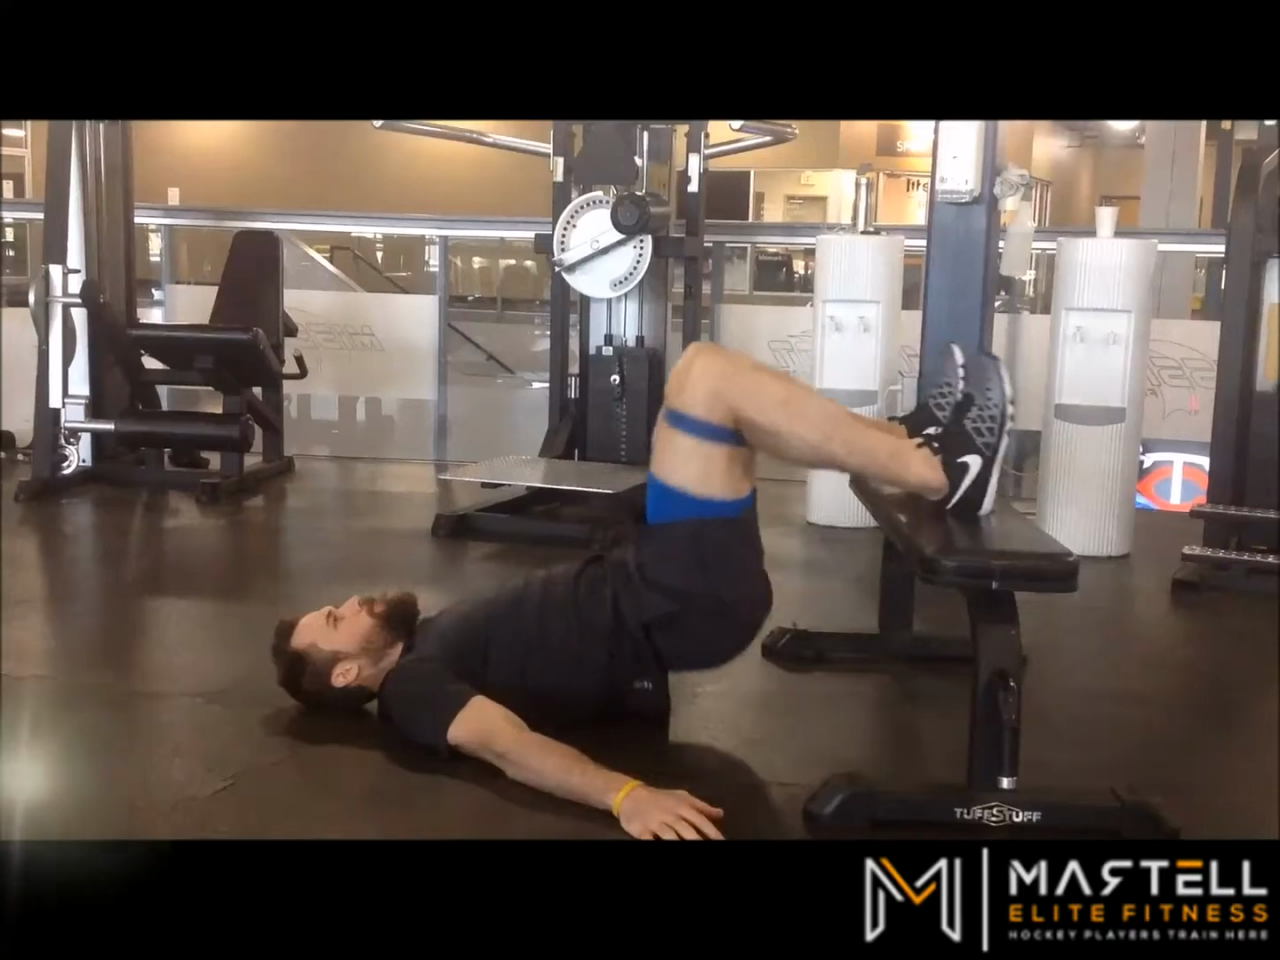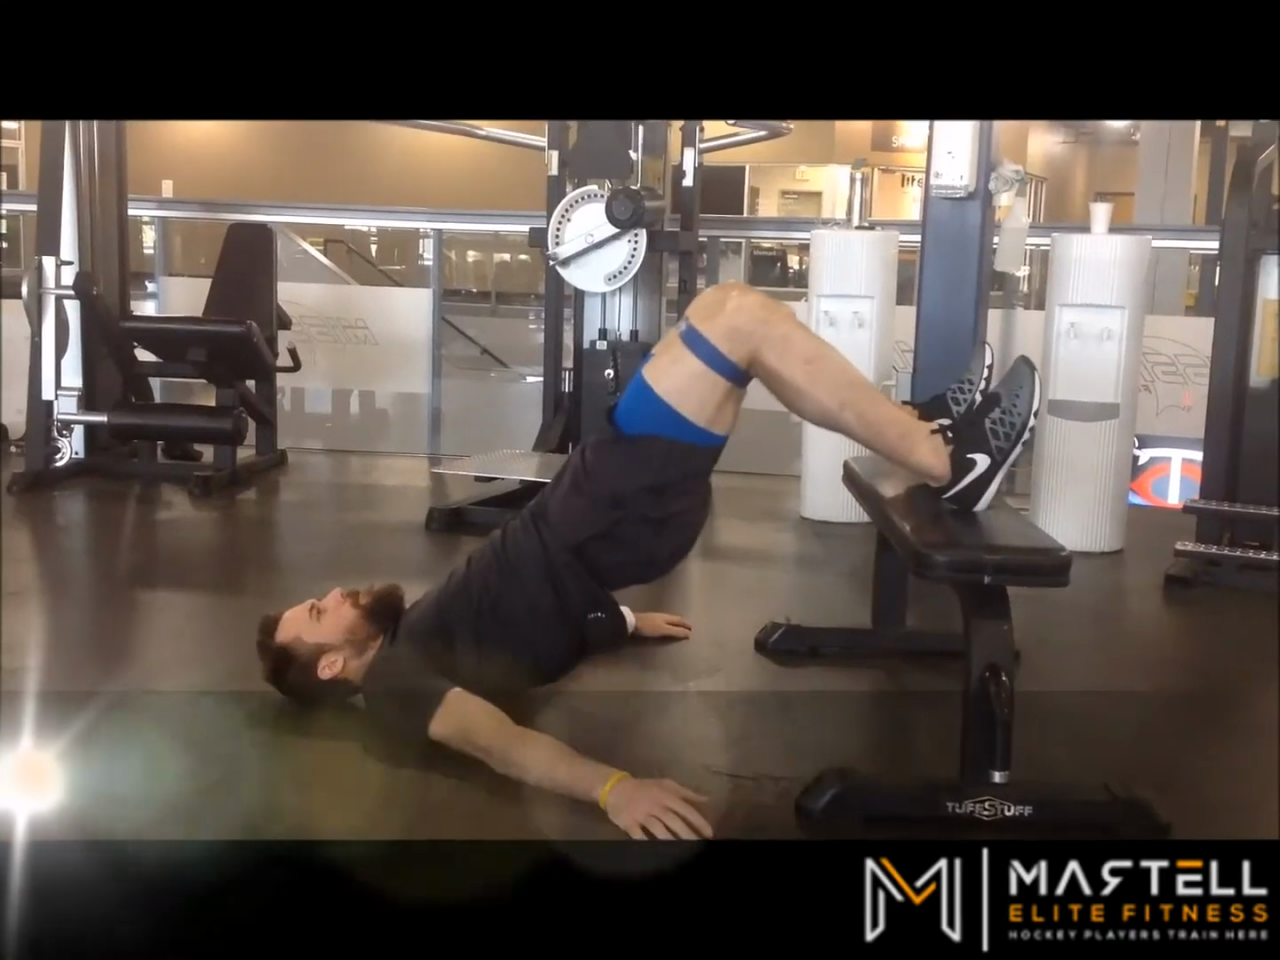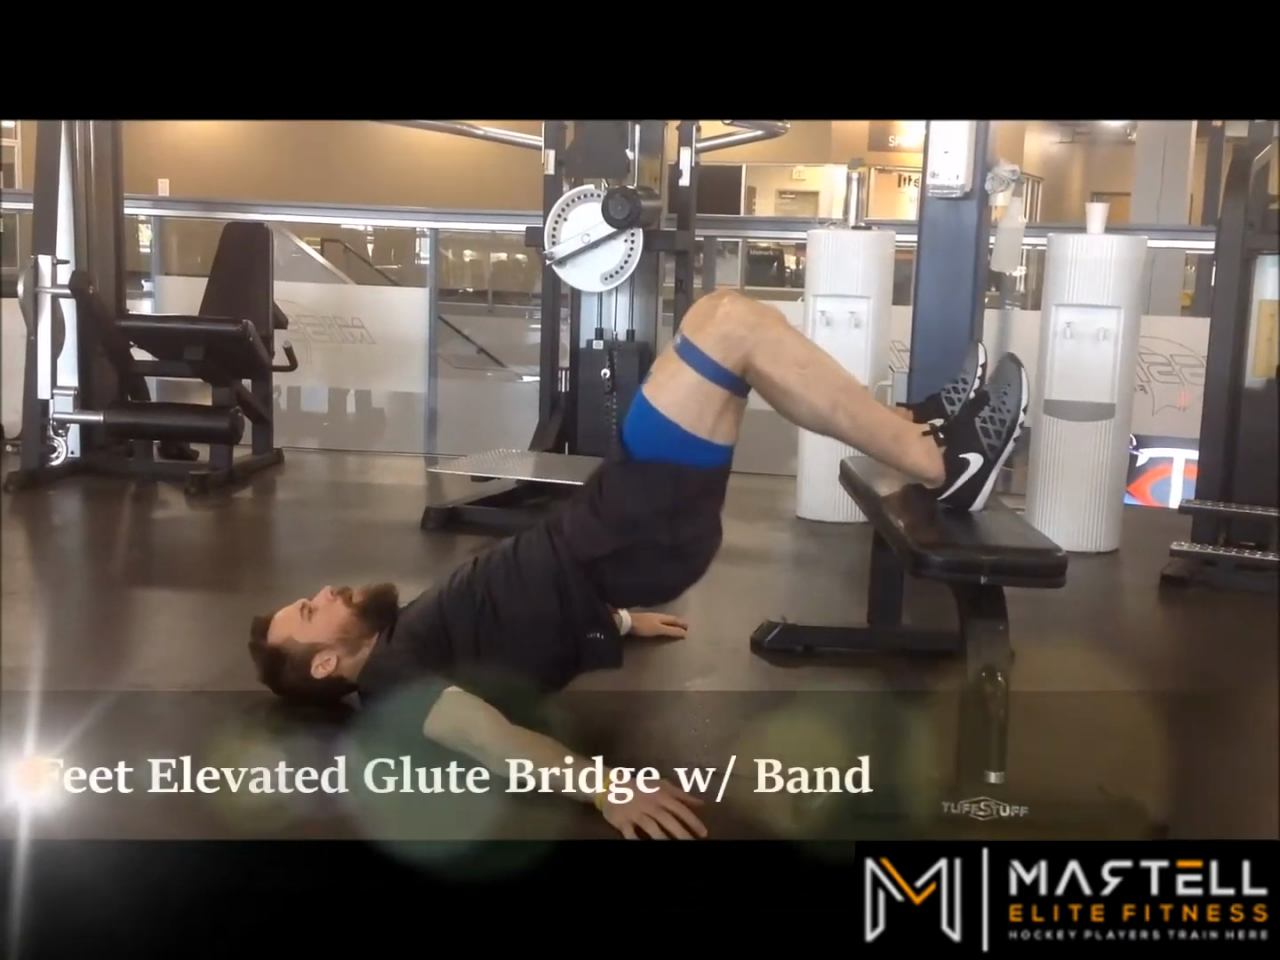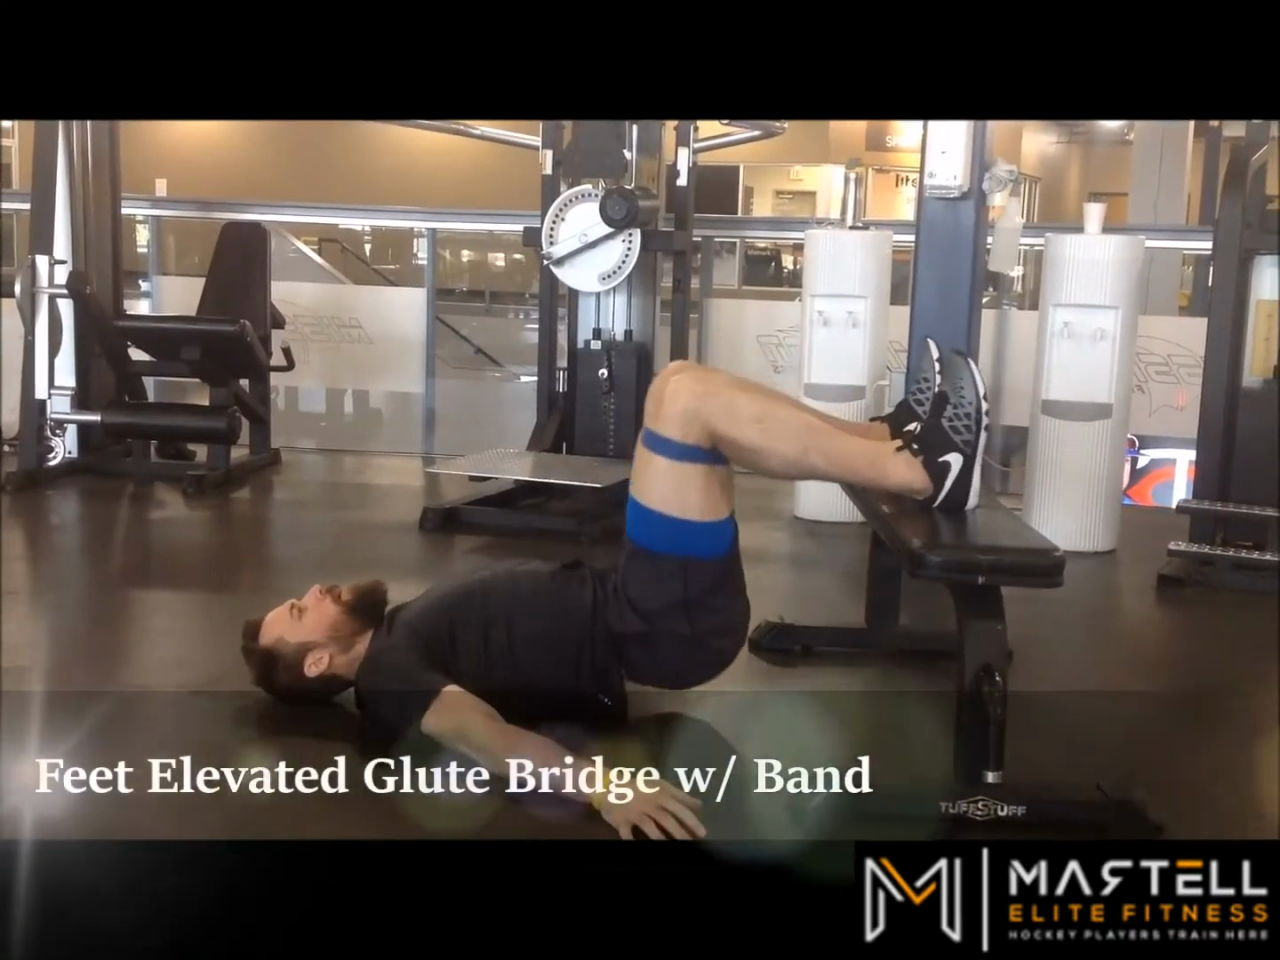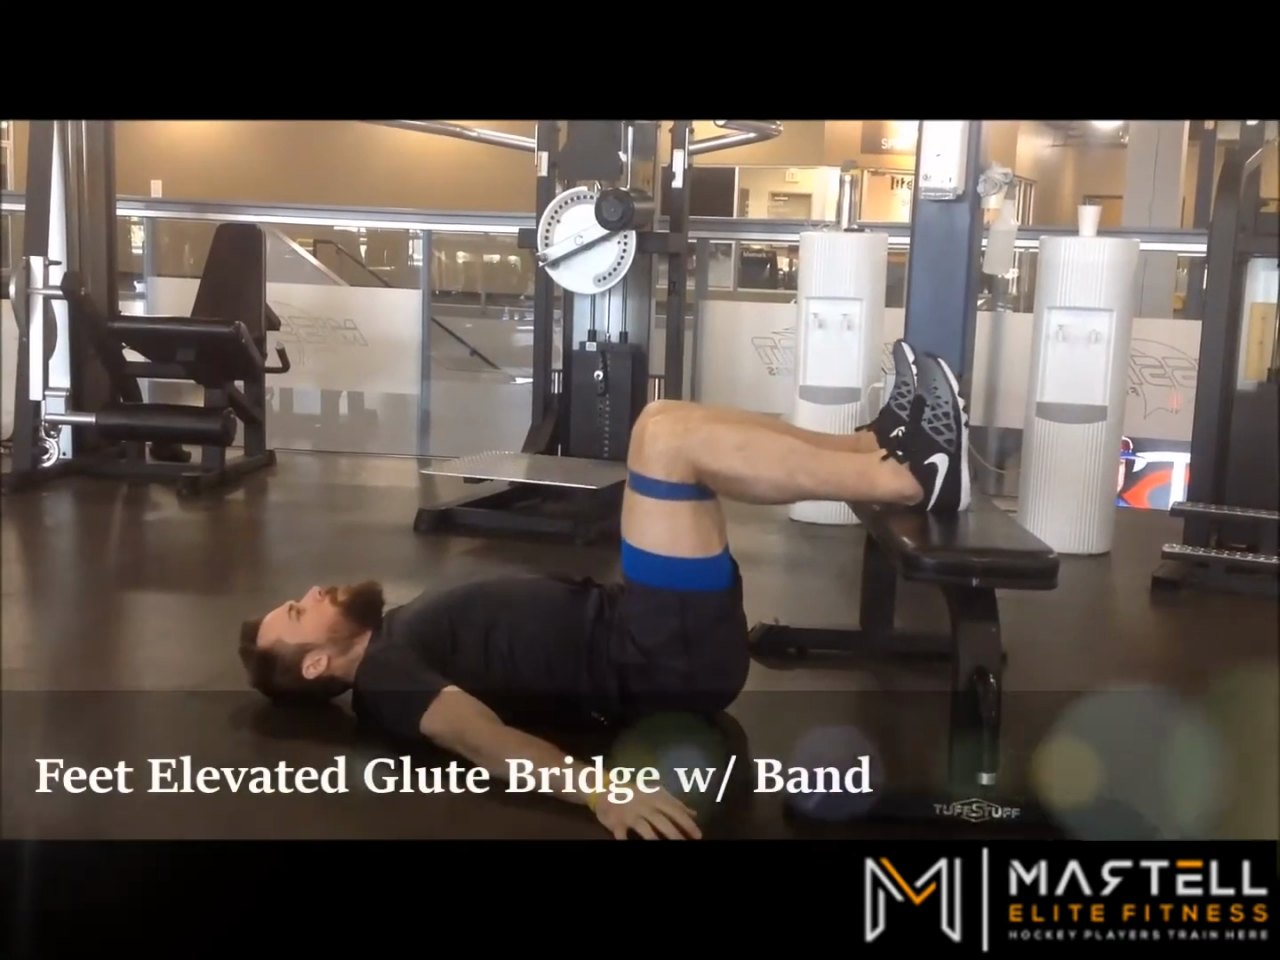
dt=0.7s
person 1, frame 1
left shoulder: (428, 641)
right shoulder: (412, 691)
right elbow: (506, 746)
right wrist: (624, 795)
left hip: (635, 600)
right hip: (677, 614)
left knee: (711, 385)
right knee: (705, 376)
left ankle: (915, 443)
right ankle: (944, 474)
person 1, frame 2
left shoulder: (410, 637)
right shoulder: (394, 681)
right elbow: (492, 740)
right wrist: (610, 786)
left hip: (590, 518)
right hip: (615, 516)
left knee: (733, 315)
right knee: (738, 316)
left ankle: (924, 430)
right ankle: (948, 463)
person 1, frame 3
left shoulder: (404, 636)
right shoulder: (392, 677)
right elbow: (486, 737)
left wrist: (616, 619)
right wrist: (604, 785)
left hip: (601, 543)
right hip: (629, 538)
left knee: (729, 323)
right knee: (731, 323)
left ankle: (919, 430)
right ankle: (940, 462)
person 1, frame 4
left shoulder: (402, 632)
right shoulder: (389, 677)
right elbow: (483, 734)
right wrist: (598, 784)
left hip: (624, 602)
right hip: (665, 626)
left knee: (689, 397)
right knee: (683, 394)
left ankle: (896, 436)
right ankle: (926, 472)
person 1, frame 5
left shoulder: (401, 633)
right shoulder: (387, 680)
right elbow: (480, 737)
right wrist: (595, 790)
left hip: (618, 619)
right hip: (660, 660)
left knee: (678, 432)
right knee: (668, 436)
left ankle: (882, 446)
right ankle: (915, 478)
